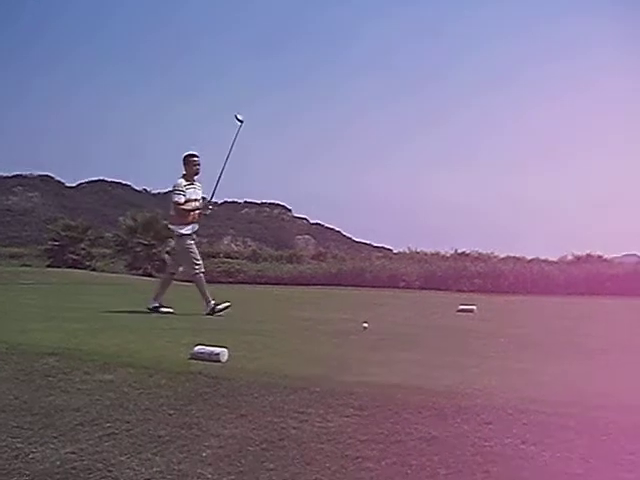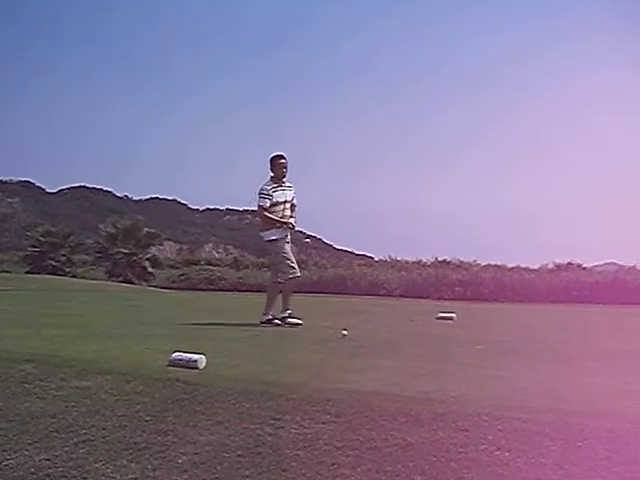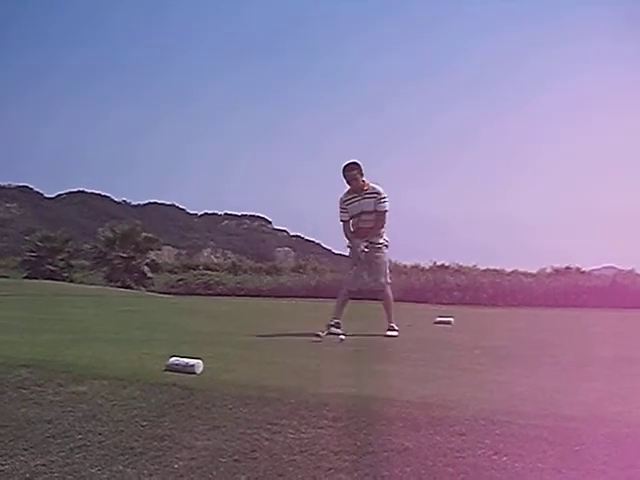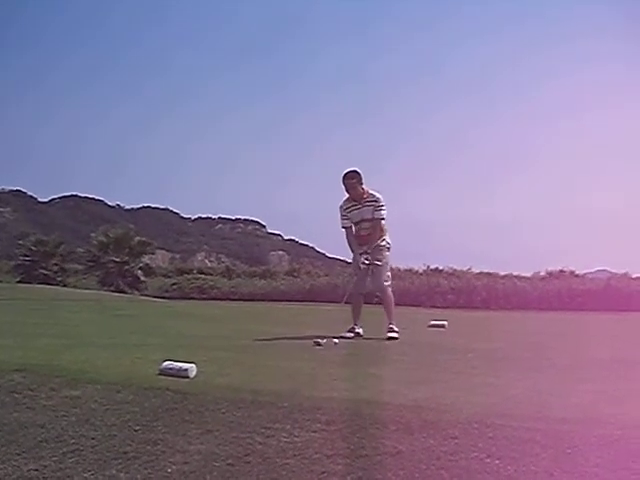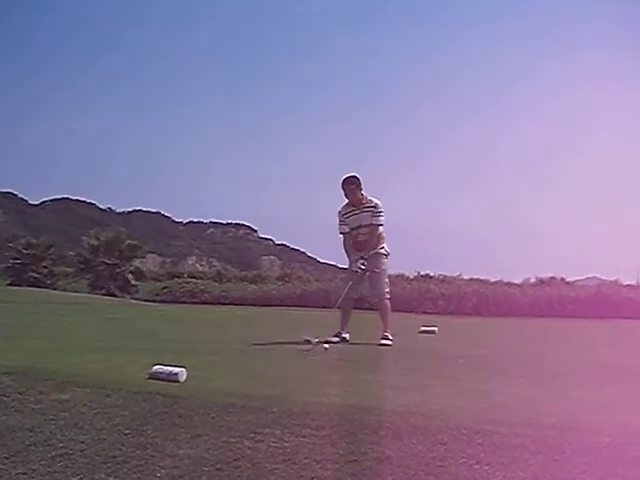
dt=1s
person 1, frame 1
left shoulder: (198, 185)
right shoulder: (180, 185)
right elbow: (178, 209)
left wrist: (205, 209)
right wrist: (201, 209)
left hip: (190, 231)
right hip: (182, 231)
left knee: (173, 268)
right knee: (197, 267)
left ankle: (155, 302)
right ankle: (210, 304)
person 1, frame 2
left shoulder: (289, 187)
right shoulder: (266, 188)
left elbow: (293, 209)
right elbow: (261, 213)
left wrist: (292, 219)
right wrist: (281, 220)
left hip: (285, 235)
right hip: (273, 236)
left knee: (278, 277)
right knee: (291, 272)
left ankle: (267, 314)
right ankle: (285, 312)
person 1, frame 3
left shoulder: (378, 193)
right shoulder: (345, 199)
left elbow: (381, 221)
right elbow: (346, 227)
left wrist: (367, 241)
right wrist: (356, 245)
left hip: (377, 243)
right hip: (357, 244)
left knee: (383, 283)
right knee: (349, 283)
left ankle: (391, 324)
right ankle: (335, 321)
person 1, frame 4
left shoulder: (376, 199)
right shoulder: (345, 207)
left elbow: (377, 228)
right elbow: (349, 233)
left wrist: (368, 251)
right wrist: (357, 254)
left hip: (378, 245)
right hip: (360, 249)
left knee: (383, 285)
right knee: (357, 288)
left ankle: (392, 325)
right ankle: (356, 326)
person 1, frame 5
left shoulder: (375, 205)
right shoulder: (343, 212)
left elbow: (374, 234)
right elbow: (346, 239)
left wrist: (365, 257)
right wrist: (354, 259)
left hip: (376, 252)
right hip: (357, 255)
left knee: (381, 293)
right knee: (348, 292)
left ankle: (387, 333)
right ankle: (343, 331)
